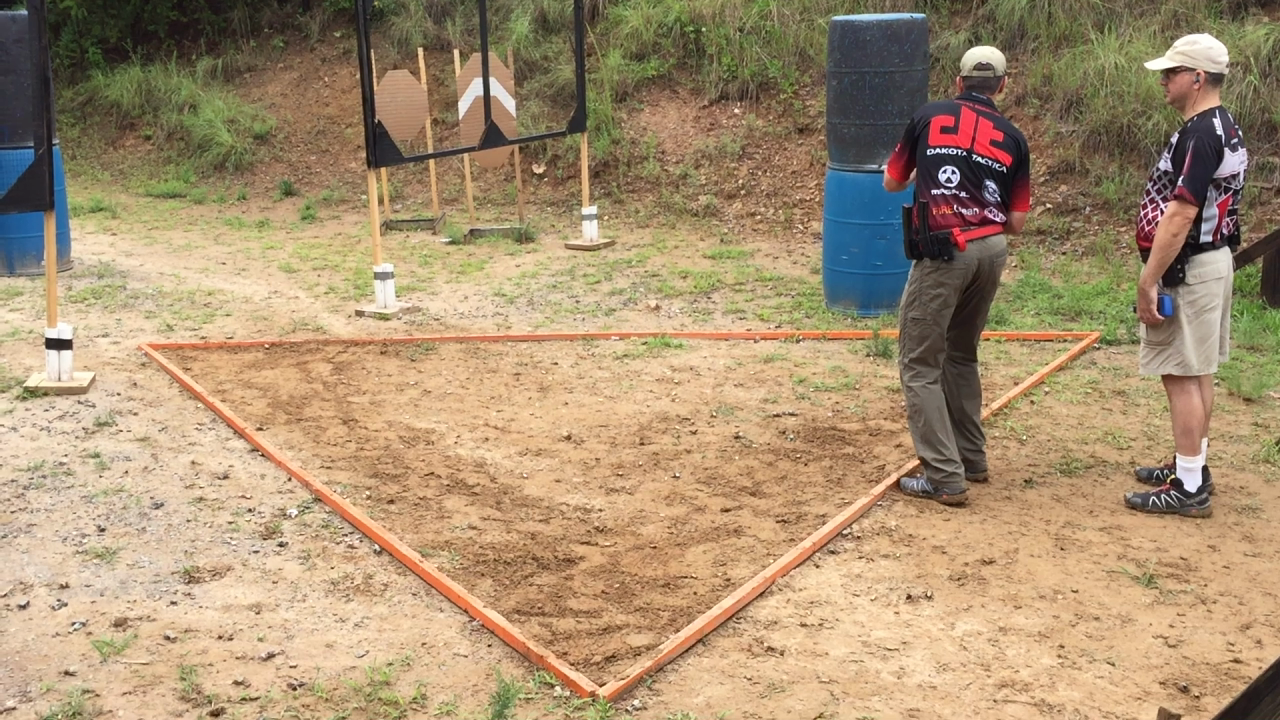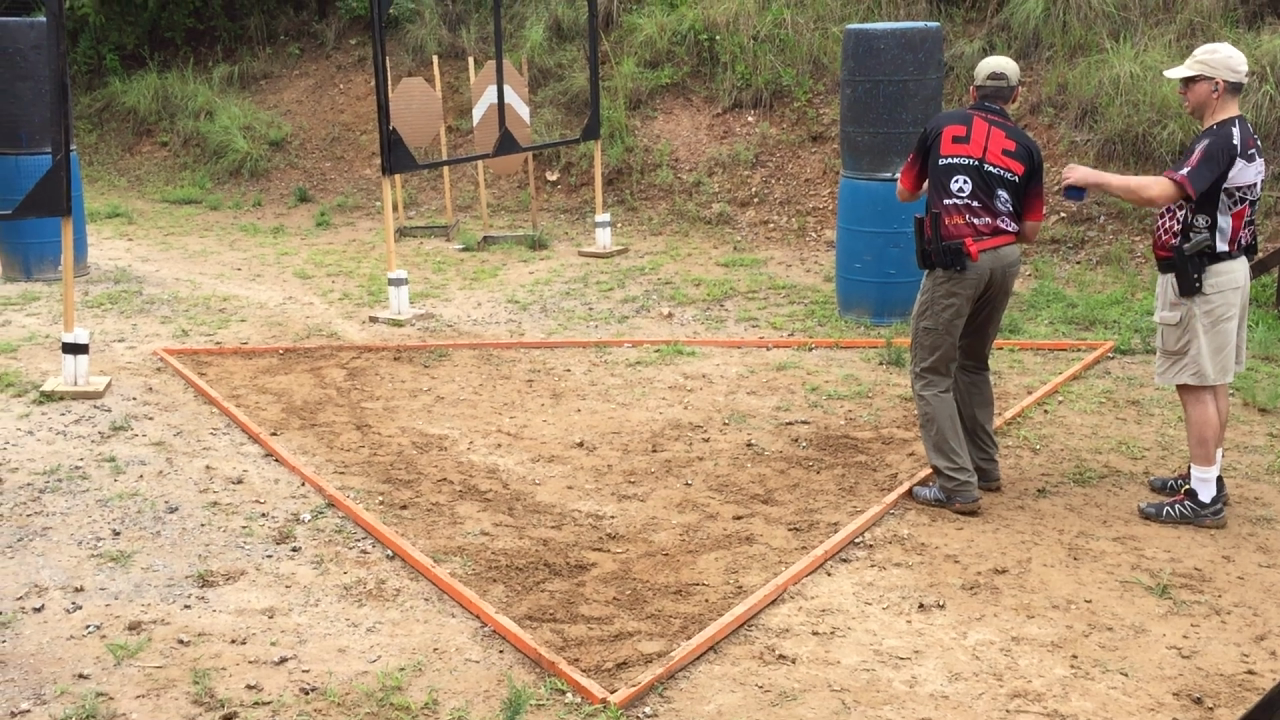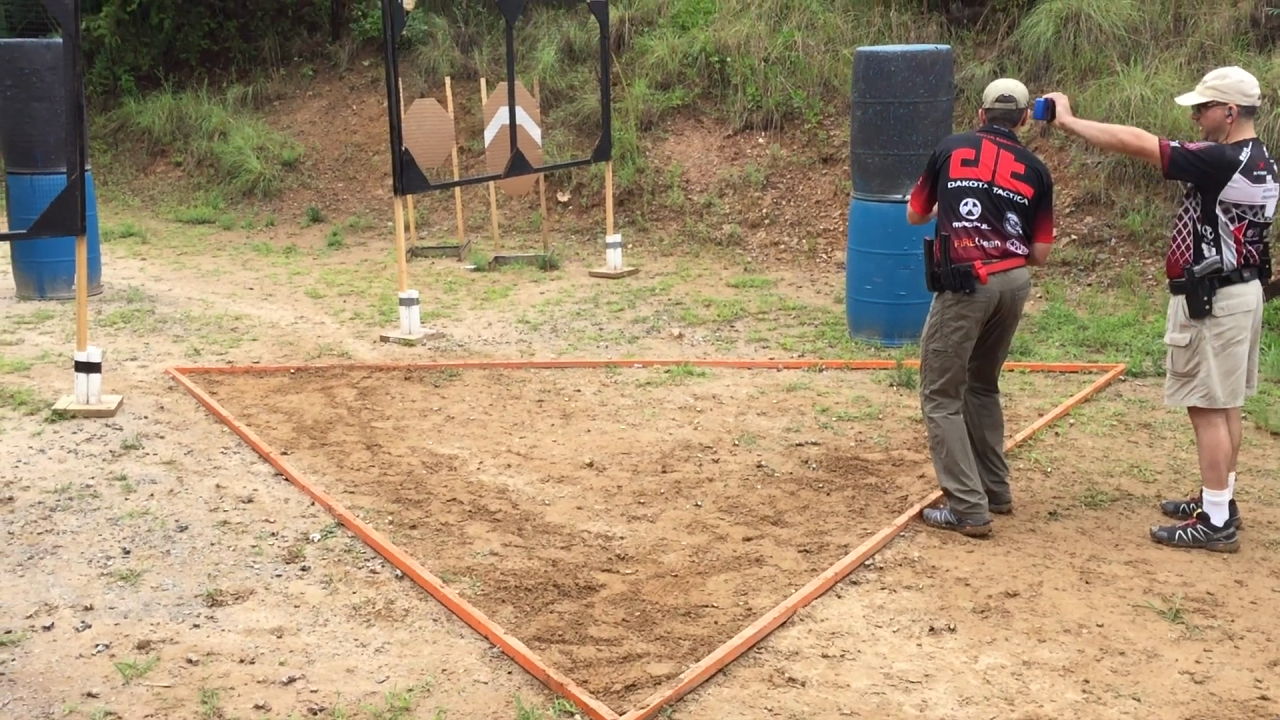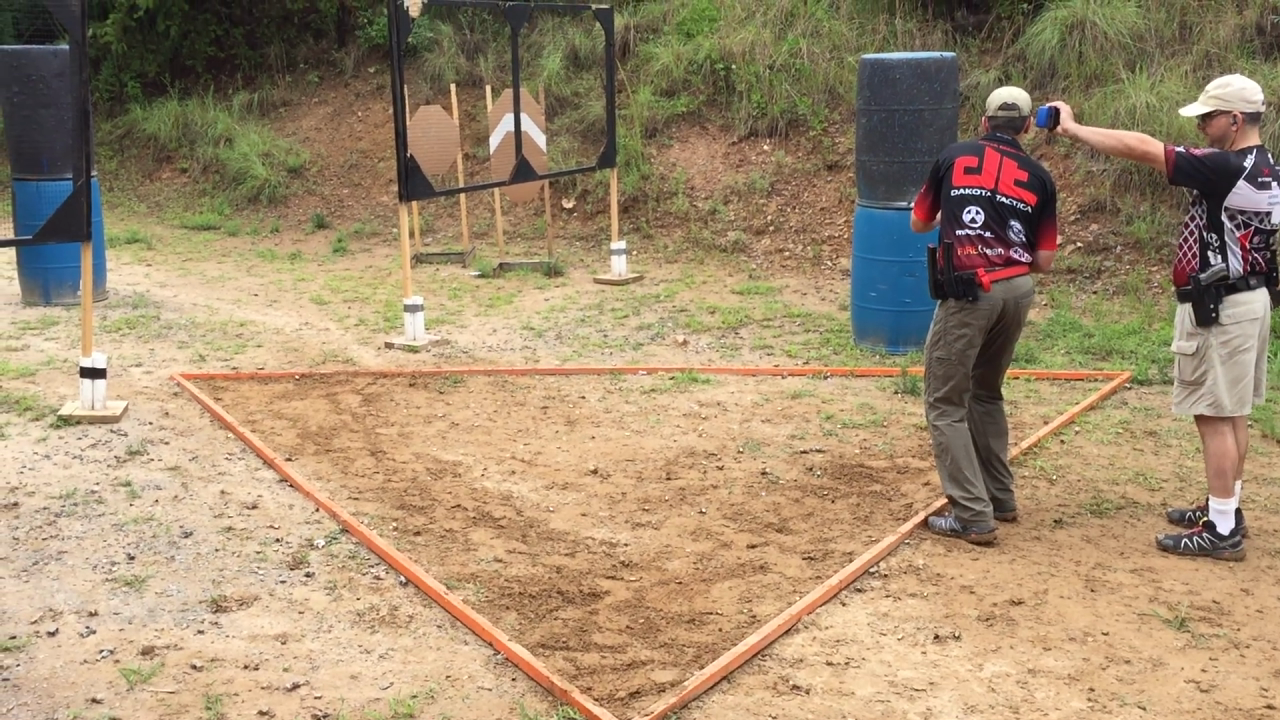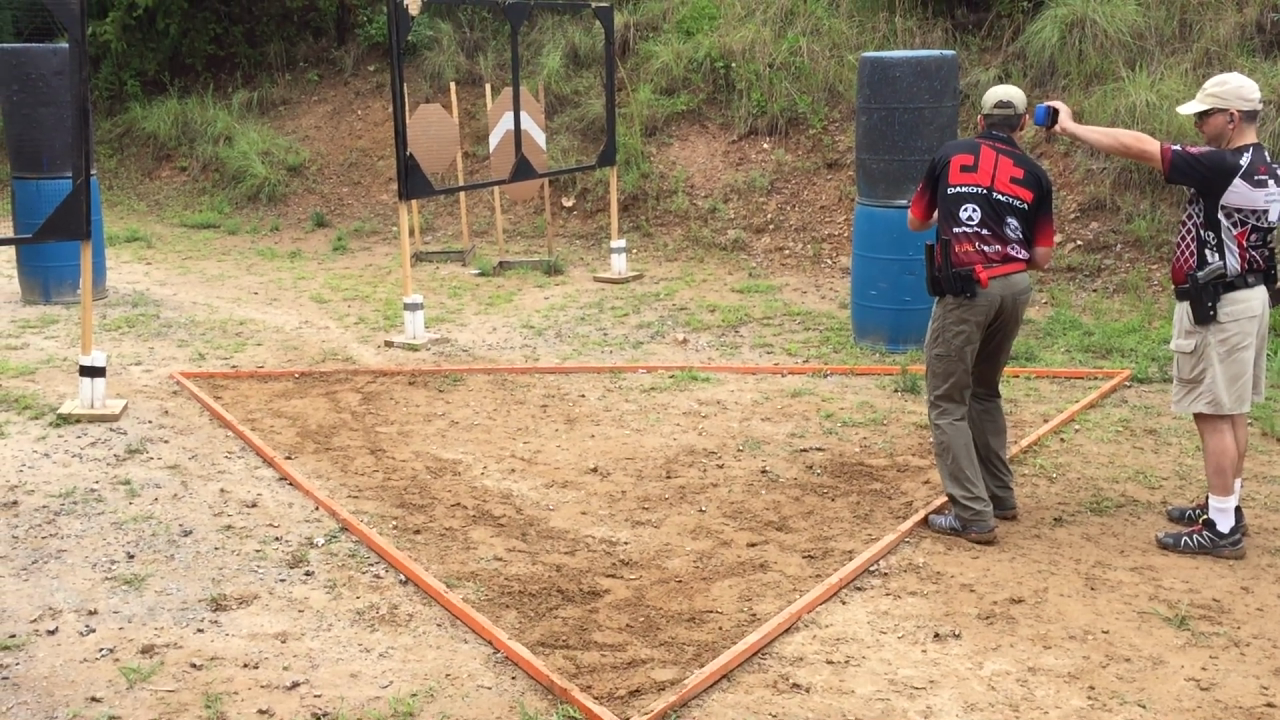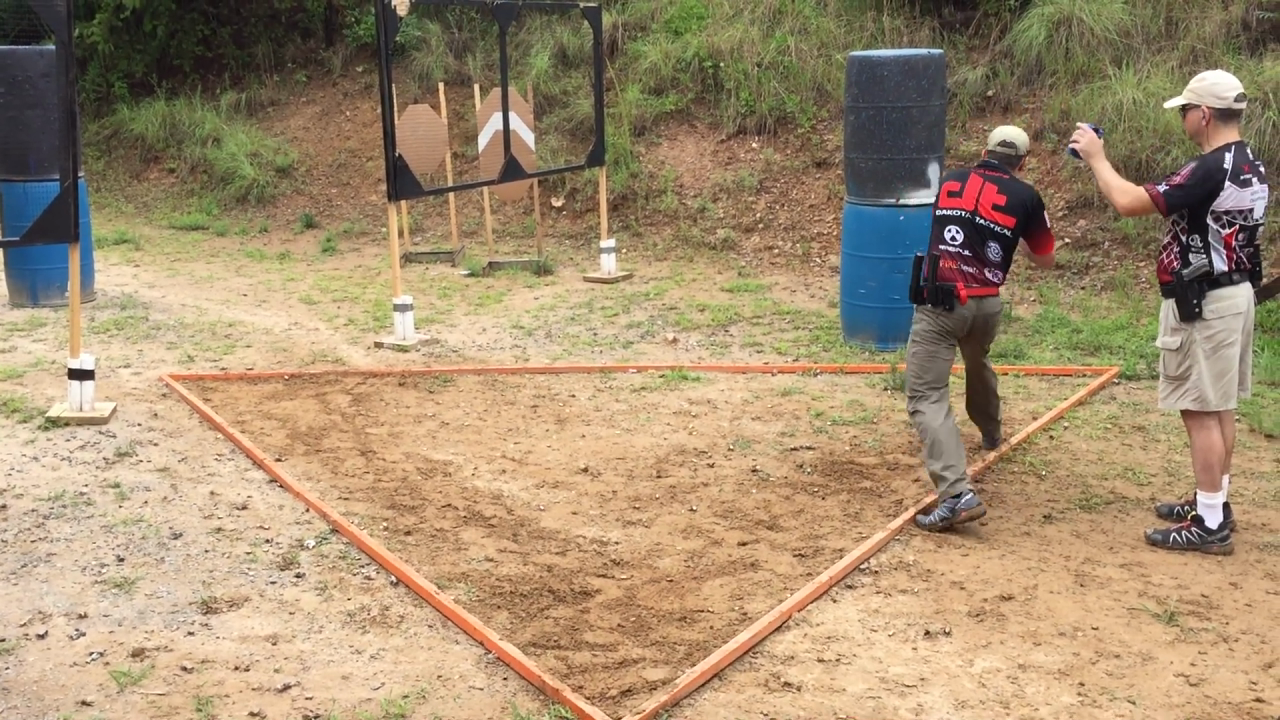
dt=0.5s
person 1, frame 1
left shoulder: (1200, 134)
right shoulder: (1222, 128)
left elbow: (1180, 215)
left wrist: (1149, 281)
left hip: (1186, 268)
right hip: (1210, 260)
left knee: (1182, 375)
right knee: (1198, 372)
left ankle: (1188, 488)
right ankle: (1190, 467)
person 1, frame 2
left shoulder: (1219, 141)
right shoulder: (1239, 136)
left elbow: (1161, 192)
left wrist: (1092, 177)
left hip: (1202, 278)
right hip: (1223, 269)
left knee: (1198, 385)
right knee: (1213, 382)
left ankle: (1203, 498)
right ankle: (1206, 478)
person 1, frame 3
left shoulder: (1224, 162)
left elbow: (1137, 144)
left wrist: (1070, 122)
left hip: (1212, 300)
right hip: (1239, 291)
left knee: (1208, 408)
right knee: (1225, 405)
left ankle: (1215, 522)
right ankle: (1219, 501)
person 1, frame 4
left shoulder: (1229, 169)
left elbow: (1142, 148)
left wrist: (1074, 129)
left hip: (1219, 308)
left knee: (1215, 415)
right knee: (1233, 412)
left ankle: (1221, 530)
right ankle: (1225, 509)
person 1, frame 5
left shoulder: (1224, 167)
left elbow: (1137, 146)
left wrist: (1071, 128)
left hip: (1217, 306)
left knee: (1214, 415)
right knee: (1232, 410)
left ankle: (1220, 529)
right ankle: (1224, 507)
person 1, frame 6
left shoulder: (1210, 171)
right shoulder: (1250, 166)
left elbow: (1129, 202)
left wrist: (1095, 157)
left hip: (1203, 303)
right hip: (1234, 293)
left knee: (1202, 411)
right knee: (1221, 406)
left ankle: (1209, 524)
right ankle: (1213, 503)
person 2, frame 1
left shoulder: (928, 116)
right shoulder: (1013, 137)
left elbow: (892, 182)
right elbow: (1016, 221)
left hip: (944, 253)
right hip: (992, 251)
left knee: (920, 363)
right knee: (960, 354)
left ankle: (944, 477)
right ankle: (971, 458)
person 2, frame 2
left shoulder: (941, 126)
right shoulder: (1027, 147)
left elbow: (904, 192)
right elbow: (1029, 230)
left hip: (958, 262)
right hip: (1004, 261)
left knee: (932, 372)
right knee: (972, 363)
left ankle: (957, 486)
right ankle: (984, 467)
person 2, frame 3
left shoulder: (950, 149)
right shoulder: (1035, 170)
left elbow: (915, 215)
right elbow: (1039, 253)
left hip: (967, 285)
right hip: (1014, 284)
left knee: (941, 394)
right knee: (982, 385)
left ankle: (967, 508)
right ankle: (995, 489)
person 2, frame 4
left shoulder: (953, 157)
right shoulder: (1039, 177)
left elbow: (919, 223)
right elbow: (1043, 261)
left hip: (969, 293)
right hip: (1017, 291)
left knee: (946, 402)
right knee: (985, 392)
left ankle: (973, 516)
right ankle: (1000, 497)
person 2, frame 5
left shoulder: (950, 155)
right shoulder: (1034, 174)
left elbow: (916, 222)
right elbow: (1042, 258)
left hip: (965, 291)
right hip: (1015, 288)
left knee: (949, 404)
right knee: (984, 393)
left ankle: (973, 516)
right ankle: (1000, 497)
person 2, frame 6
left shoulder: (950, 181)
right shoulder: (1026, 196)
right elbow: (1045, 259)
left hip: (940, 304)
right hip: (986, 304)
left knee: (926, 401)
right knee: (976, 360)
left ankle: (958, 494)
right ankle: (990, 432)
